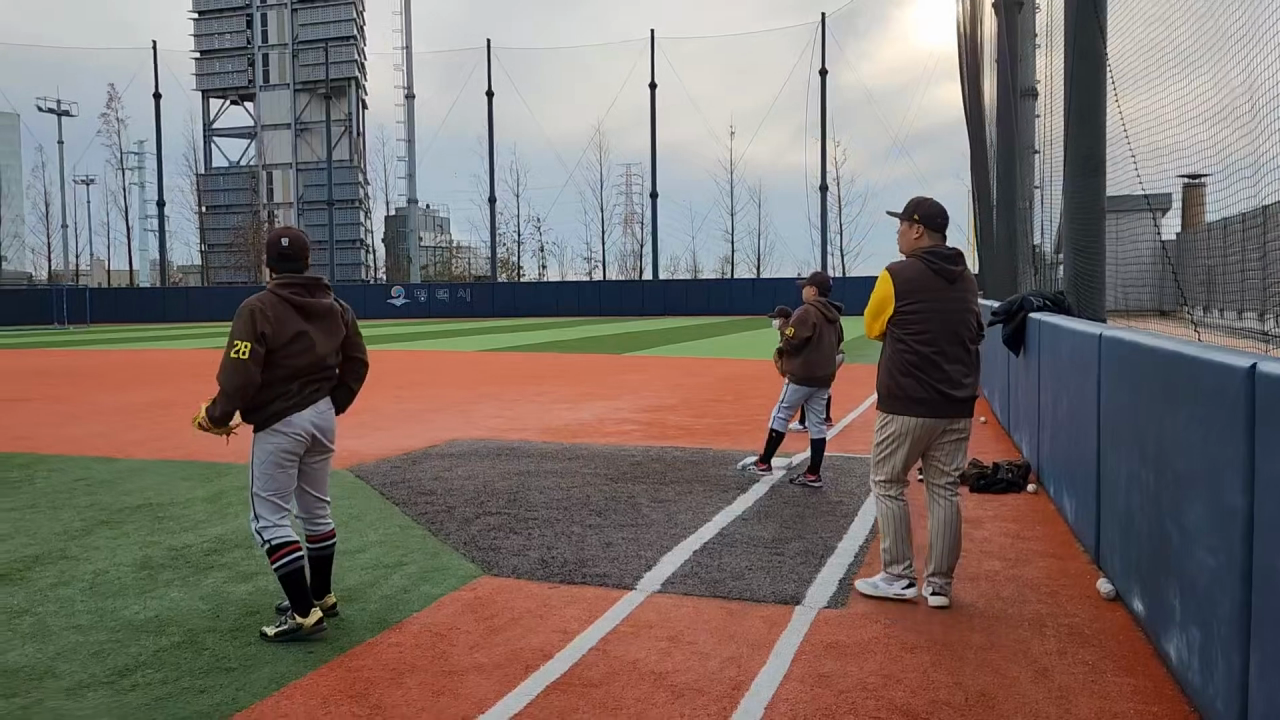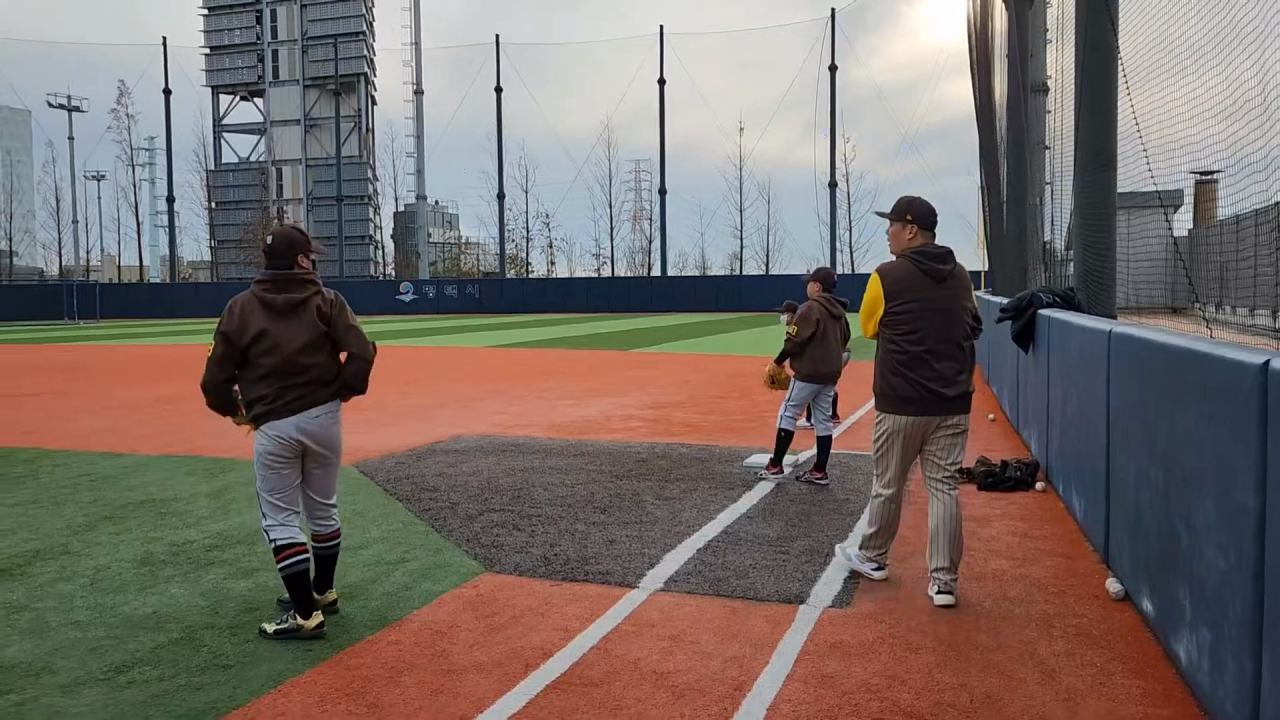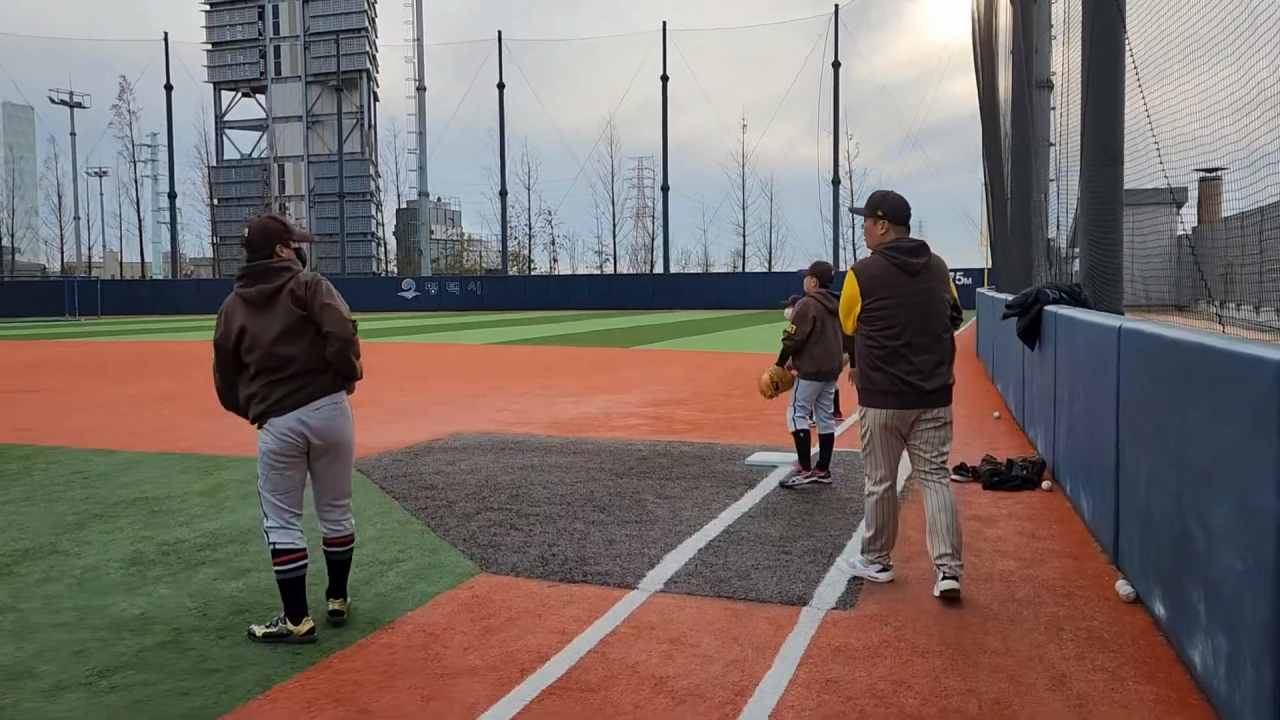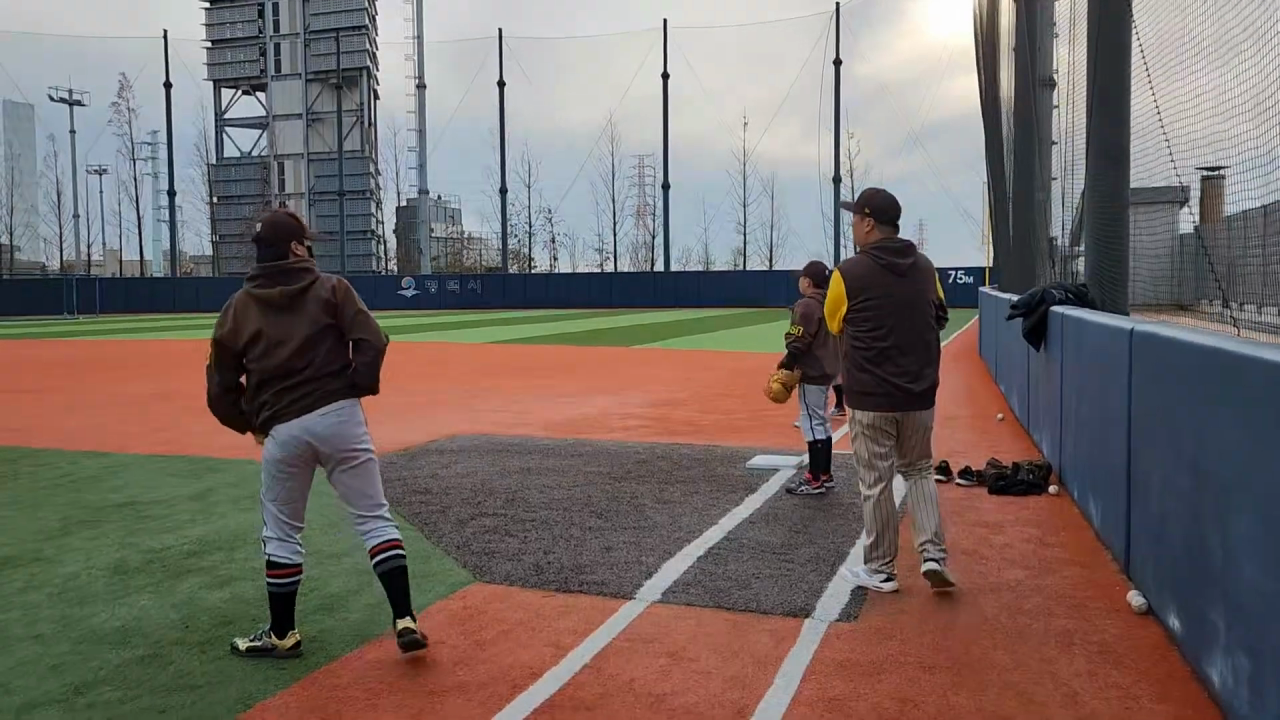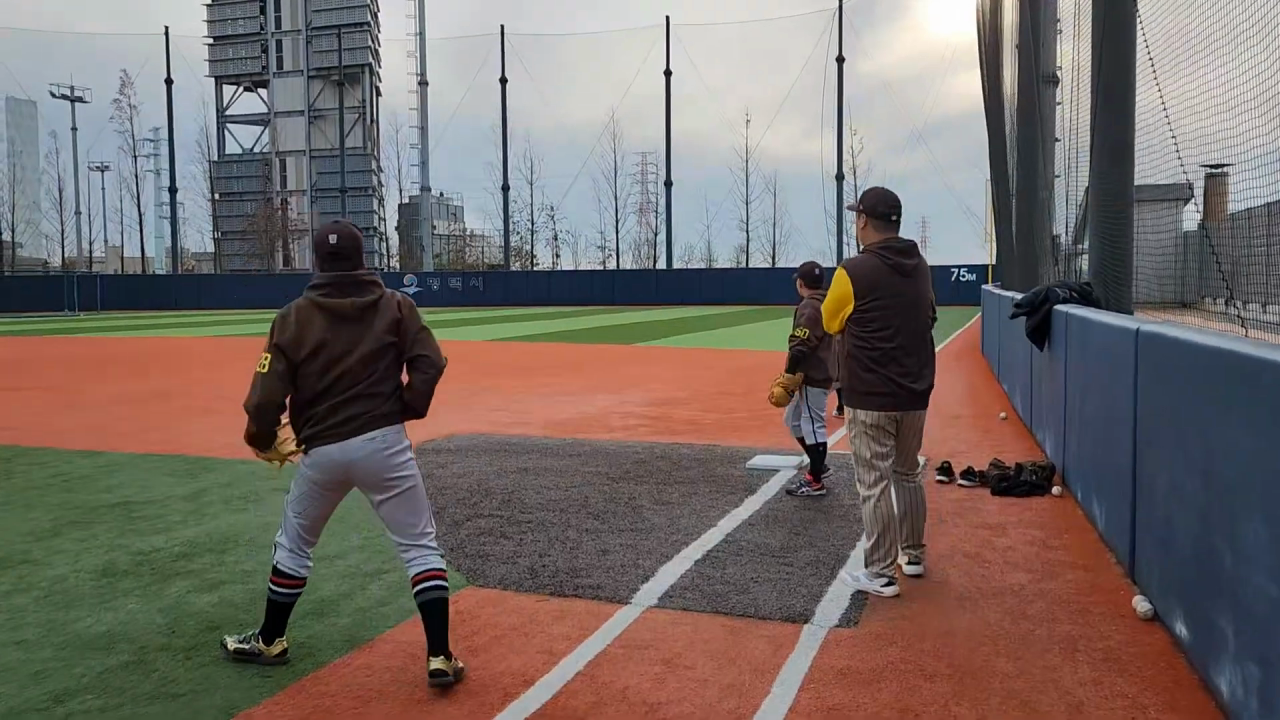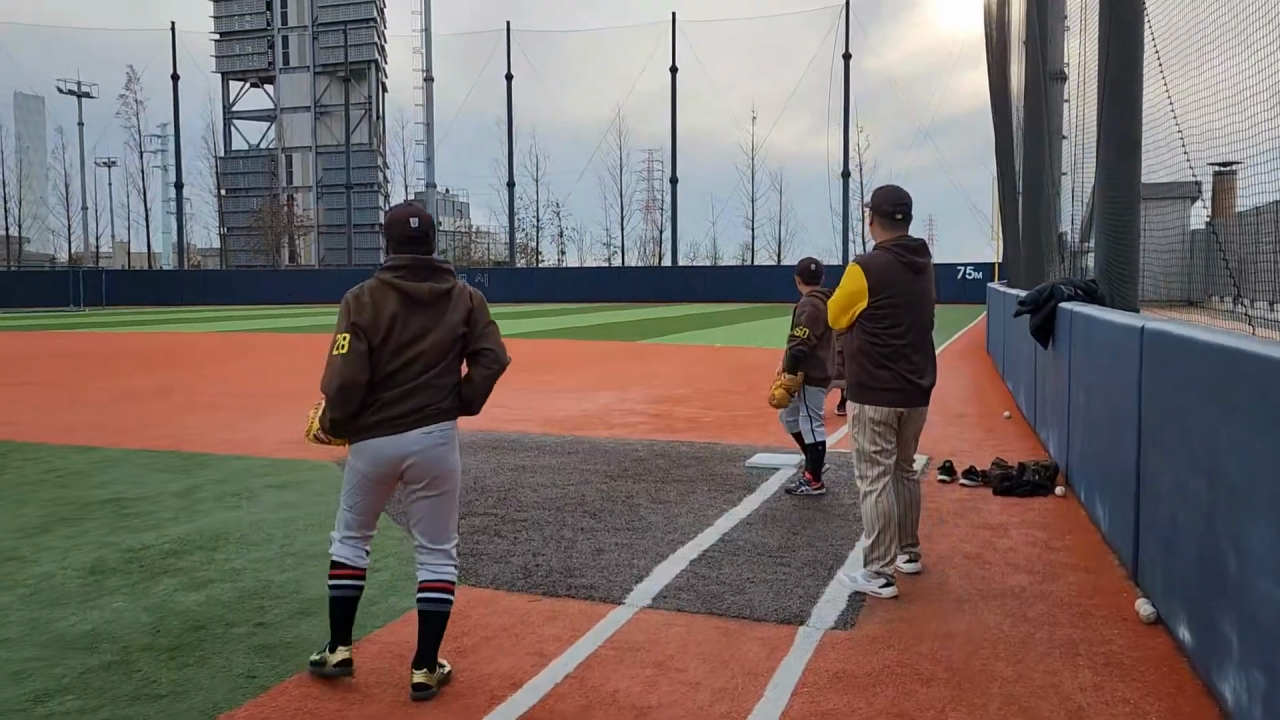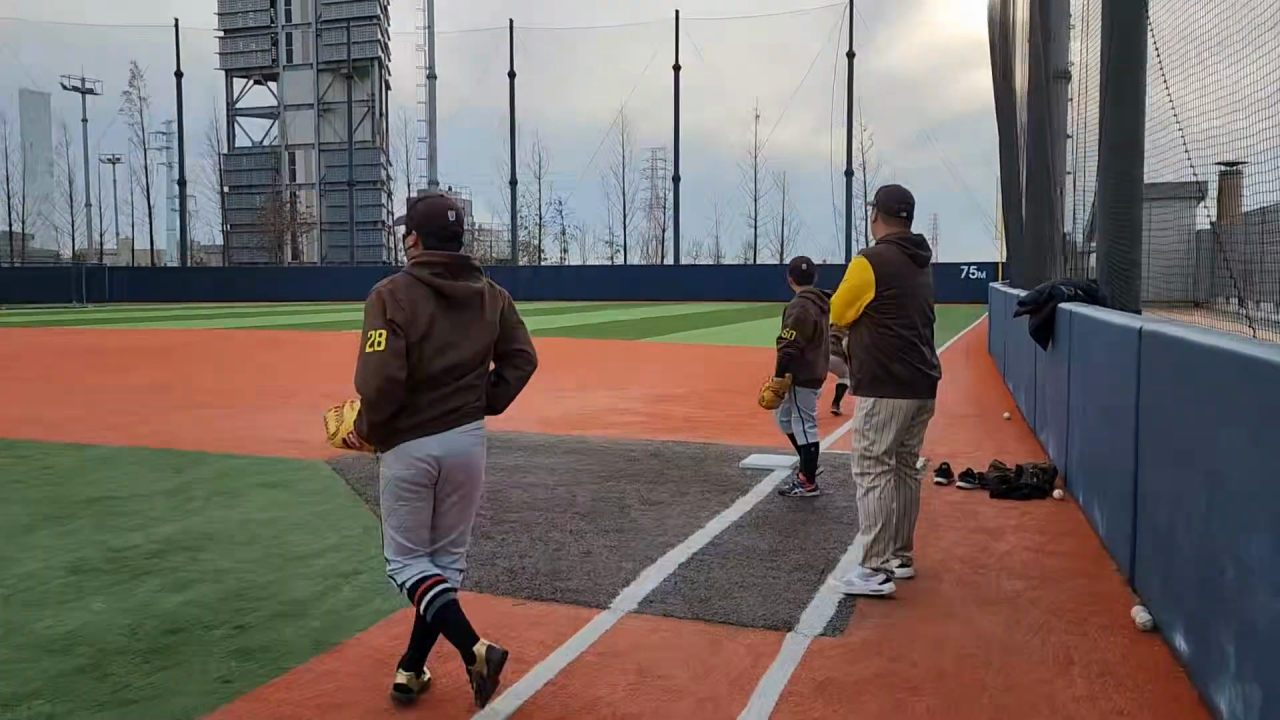
dt=0.3s
person 1, frame 1
left shoulder: (256, 308)
right shoulder: (334, 306)
left elbow: (240, 378)
right elbow: (357, 362)
left wrist: (215, 416)
left hip: (279, 425)
right hip: (322, 417)
left knee: (271, 519)
right knee: (316, 510)
left ankle: (304, 611)
right ankle: (321, 596)
person 1, frame 2
left shoulder: (240, 308)
right shoulder: (326, 300)
left elbow: (216, 377)
right elbow: (361, 353)
left wrist: (233, 409)
right wrist: (344, 390)
left hip: (275, 426)
right hip: (324, 418)
left knee: (280, 519)
right knee: (323, 510)
left ankle: (306, 614)
right ankle: (323, 592)
person 1, frame 3
left shoulder: (231, 308)
right shoulder: (309, 285)
left elbow: (226, 386)
right elbow: (342, 332)
right wrist: (346, 375)
left hip: (277, 424)
right hip: (329, 411)
left knee: (282, 523)
right knee: (336, 511)
left ankle: (297, 620)
right ankle: (337, 599)
person 1, frame 4
left shoulder: (237, 308)
right shoulder: (332, 289)
left elbow: (220, 391)
right elbow: (371, 343)
left wrist: (252, 423)
right wrist: (359, 388)
left hip: (283, 431)
right hip: (341, 418)
left knee: (281, 534)
right knee: (374, 518)
left ankle: (281, 634)
right ankle: (404, 620)
person 1, frame 5
left shoulder: (294, 317)
right shoulder: (396, 306)
left elbow: (266, 396)
right elbow: (429, 363)
left wrist: (259, 437)
right wrist: (407, 410)
left hip: (323, 449)
right hip: (386, 444)
left knee: (294, 544)
right knee: (420, 546)
left ankle: (269, 641)
right ankle: (440, 658)
person 1, frame 6
left shoulder: (363, 298)
right shoulder: (465, 297)
left elbow: (346, 377)
right elbow: (492, 359)
left wrist: (331, 425)
right wrist: (460, 405)
left hip: (373, 441)
right hip: (436, 439)
left knee: (349, 538)
right knee: (436, 552)
left ankle: (338, 647)
right ankle: (425, 666)
person 1, frame 7
left shoulder: (390, 294)
right shoulder: (491, 294)
left elbow: (381, 378)
right elbow: (521, 358)
left wrist: (367, 431)
right wrist: (483, 404)
left hip: (408, 446)
right hip: (468, 441)
left knee: (404, 559)
right knee: (446, 558)
left ankle: (475, 650)
right ankle: (411, 670)
person 2, frame 1
left shoulder: (896, 275)
right shoulder: (967, 280)
left elbow: (874, 328)
right elbow: (976, 333)
left hip: (907, 405)
right hip: (957, 406)
left knee: (887, 486)
right knee: (945, 492)
left ankle: (899, 576)
right ankle: (939, 584)
person 2, frame 2
left shoulder: (887, 276)
right shoulder: (961, 276)
left elbow: (869, 328)
right elbow: (974, 327)
left hip: (901, 403)
right hip: (952, 403)
left knee: (888, 486)
right knee: (944, 488)
left ankle: (873, 559)
right ankle: (943, 581)
person 2, frame 3
left shoulder: (863, 272)
right shoulder: (938, 268)
left elbow: (850, 324)
right elbow: (954, 318)
left hip: (883, 397)
right hip: (934, 396)
left knee: (881, 482)
right knee: (936, 478)
left ankle: (877, 562)
right ankle: (948, 568)
person 2, frame 4
left shoulder: (849, 273)
right shoulder: (925, 267)
left elbow: (834, 324)
right elbow: (940, 318)
left hip: (871, 397)
right hip: (919, 395)
left knee: (875, 484)
right knee: (918, 473)
left ankle: (880, 570)
right ankle: (933, 553)
person 2, frame 5
left shoulder: (854, 271)
right shoulder: (920, 268)
left elbow: (831, 322)
left hip: (870, 397)
right hip: (916, 393)
left knee: (874, 484)
right knee: (907, 474)
left ankle: (882, 574)
right ankle: (912, 554)
person 2, frame 6
left shoulder: (865, 268)
right shoulder: (924, 266)
left elbow: (836, 318)
left hip: (874, 393)
right hip: (917, 390)
left knee: (875, 480)
right knee: (904, 471)
left ankle: (879, 574)
right ankle: (908, 552)
person 2, frame 7
left shoulder: (870, 261)
right shoulder: (919, 264)
left elbow: (839, 313)
right wrist: (867, 322)
left hip: (885, 388)
right hip: (920, 385)
left knee: (871, 474)
right knee: (904, 471)
left ankle: (873, 571)
right ankle: (900, 556)
person 3, frame 1
left shoulder: (805, 312)
right shoulder: (834, 316)
left elbow: (790, 343)
left wrist: (783, 328)
left hip: (802, 376)
right hip: (824, 378)
left knee: (781, 415)
right knee: (817, 424)
left ankle: (764, 462)
right ankle: (813, 474)
person 3, frame 2
left shoulder: (810, 308)
right shoulder: (840, 312)
left elbow: (794, 342)
right elbow: (843, 343)
left wrist: (778, 362)
left hip: (808, 374)
right hip: (830, 375)
left knee: (788, 414)
right knee: (824, 421)
left ankle: (775, 466)
right ankle: (819, 472)
person 3, frame 3
left shoulder: (806, 305)
right shoulder: (837, 306)
left elbow: (792, 340)
left wrist: (779, 365)
left hip: (810, 371)
right hip: (831, 371)
left knee: (798, 415)
right knee: (825, 418)
left ankle: (805, 469)
right ankle: (822, 470)
person 3, frame 4
left shoulder: (806, 306)
left elbow: (797, 344)
left wrist: (787, 370)
left hip: (812, 373)
right hip: (827, 371)
left knee: (811, 423)
right knee: (821, 422)
left ankle: (814, 480)
right ankle: (825, 474)
person 3, frame 5
left shoulder: (808, 308)
right shoulder: (825, 306)
left elbow: (801, 346)
left wrist: (789, 375)
right wrist: (792, 372)
left hip: (812, 377)
right hip: (818, 374)
left knee: (813, 425)
right knee: (793, 419)
left ankle: (815, 482)
right ankle: (818, 466)
person 3, frame 6
left shoulder: (808, 305)
right shoulder: (823, 303)
left elbow: (801, 345)
left wrist: (790, 373)
right wrist: (788, 366)
left hip: (810, 375)
right hip: (815, 372)
left knee: (811, 423)
right knee: (788, 415)
left ankle: (814, 480)
right ankle: (813, 462)
person 3, frame 7
left shoulder: (799, 307)
right shoulder: (819, 304)
left elbow: (789, 347)
left wrist: (778, 378)
left hip: (802, 375)
right hip: (812, 372)
left knee: (804, 424)
right knee: (785, 415)
left ankle: (808, 482)
right ankle: (808, 464)
